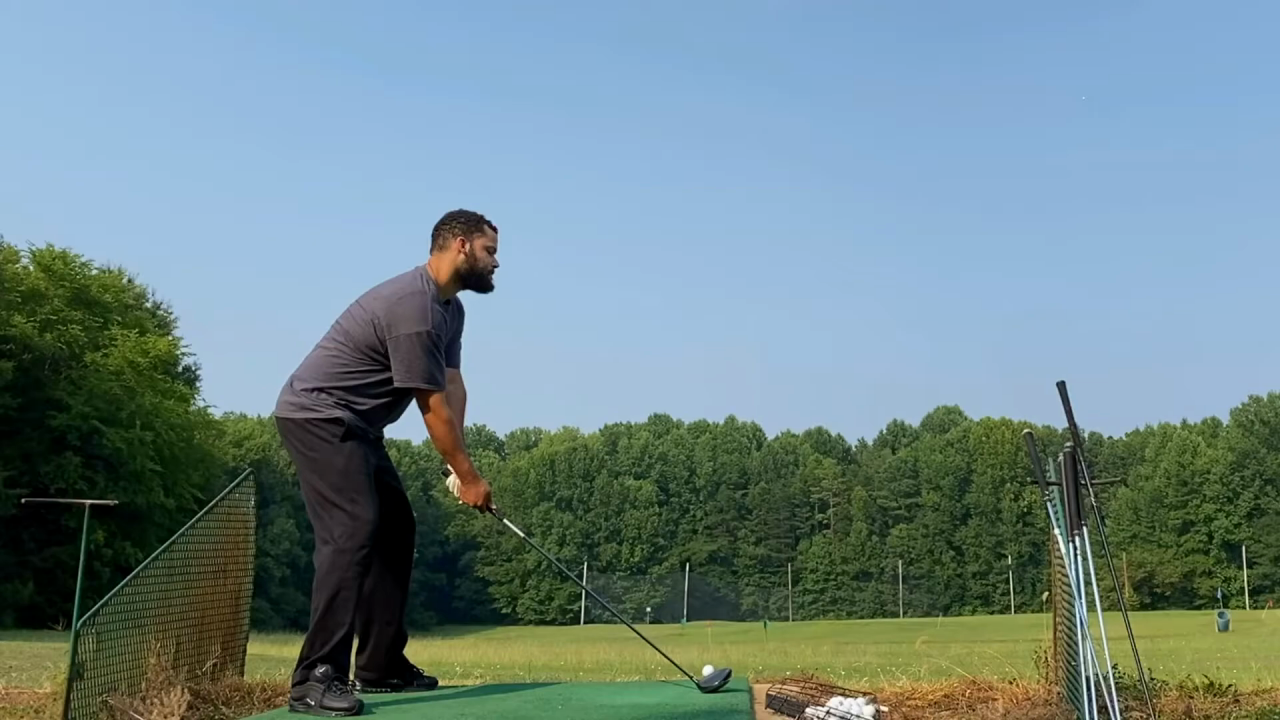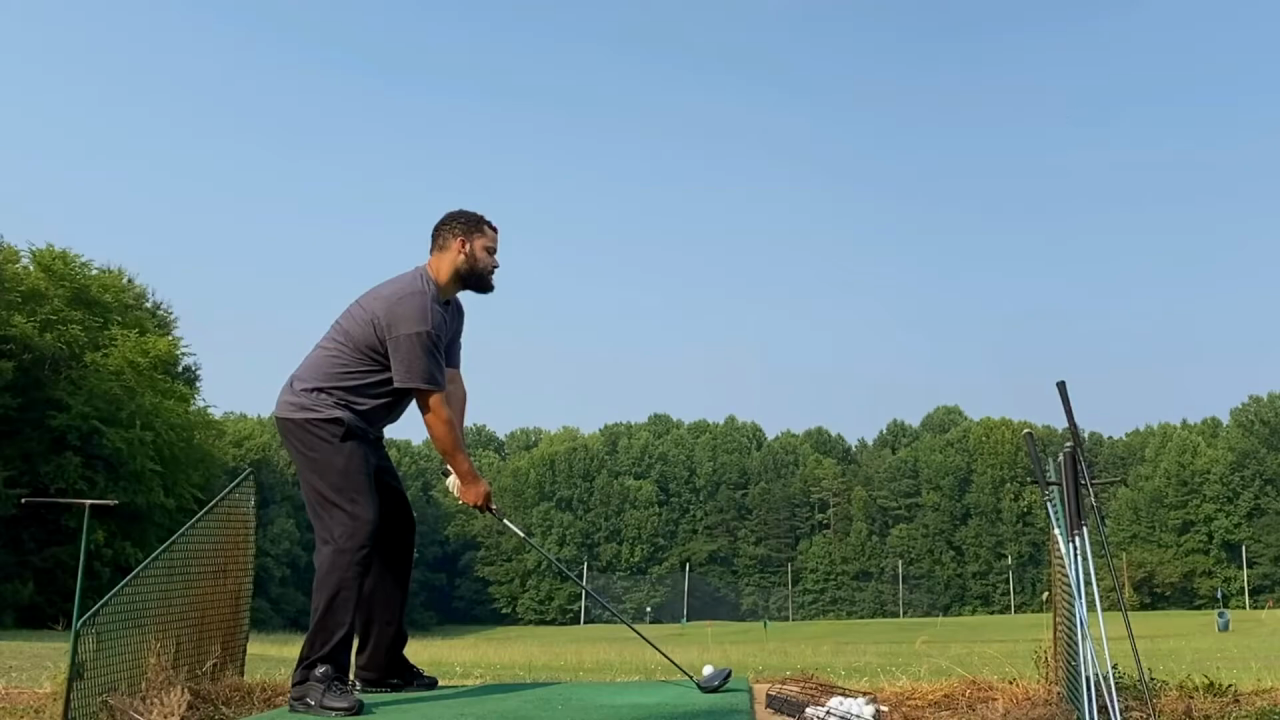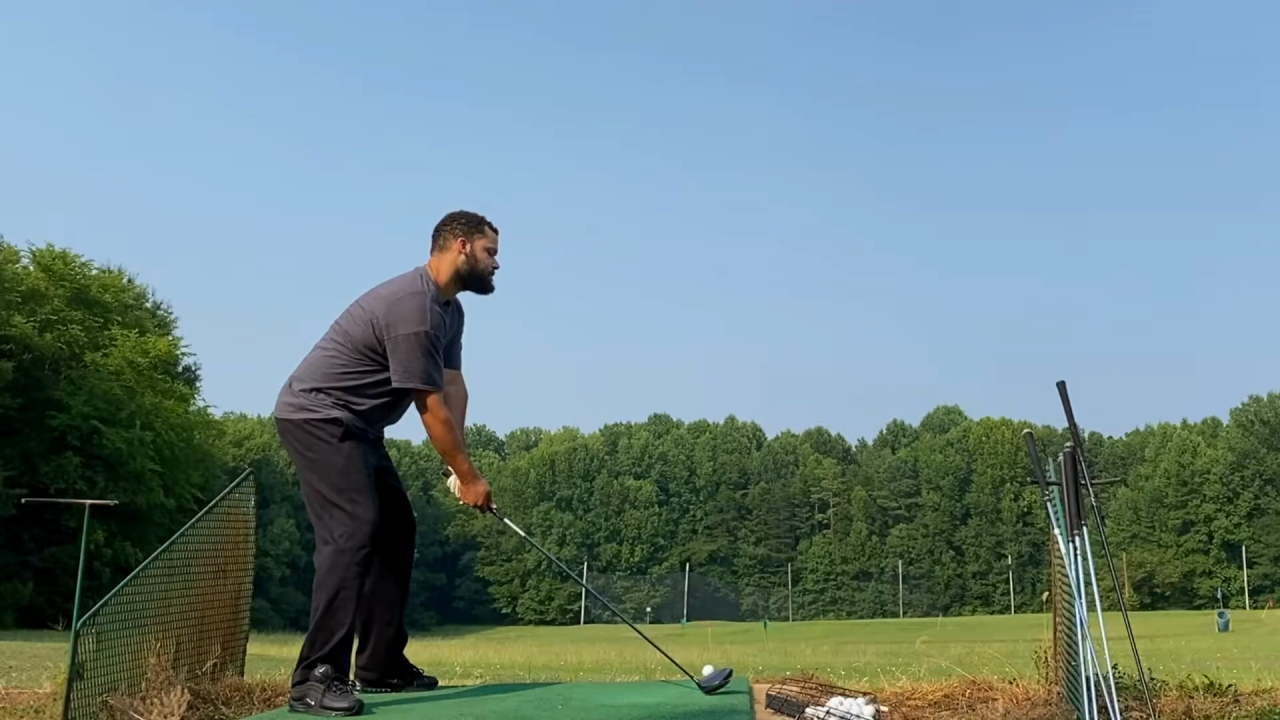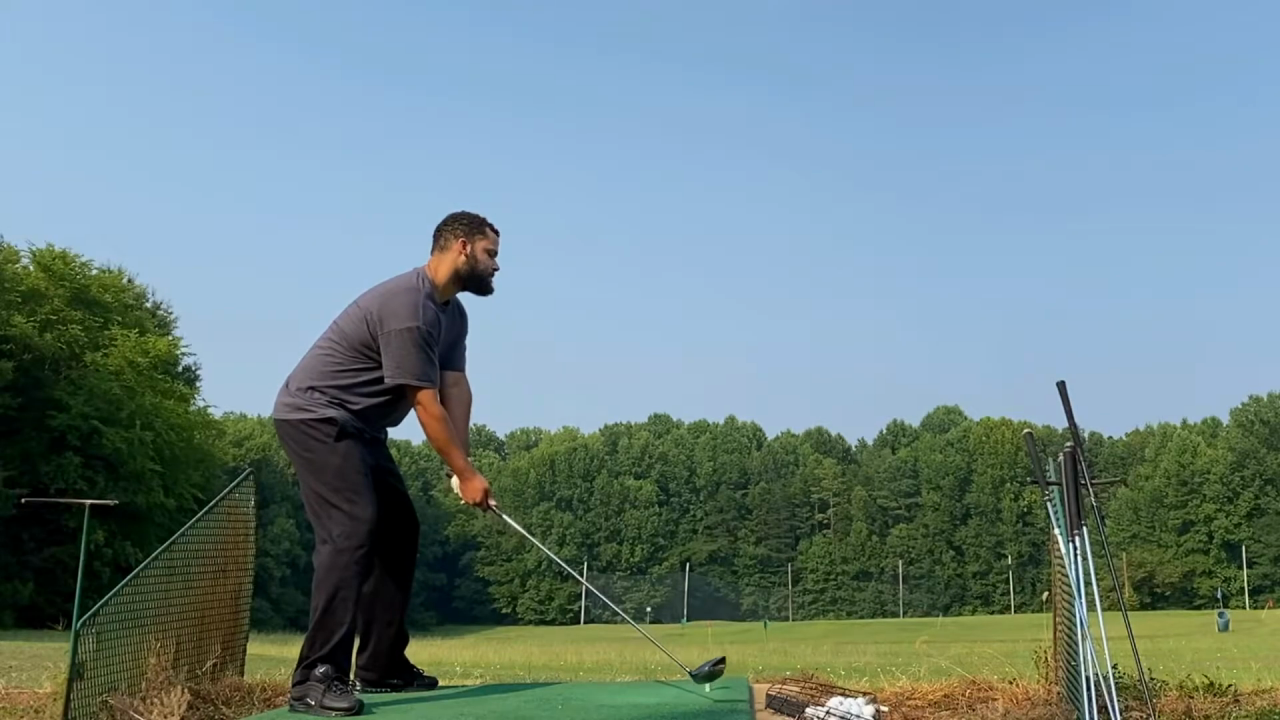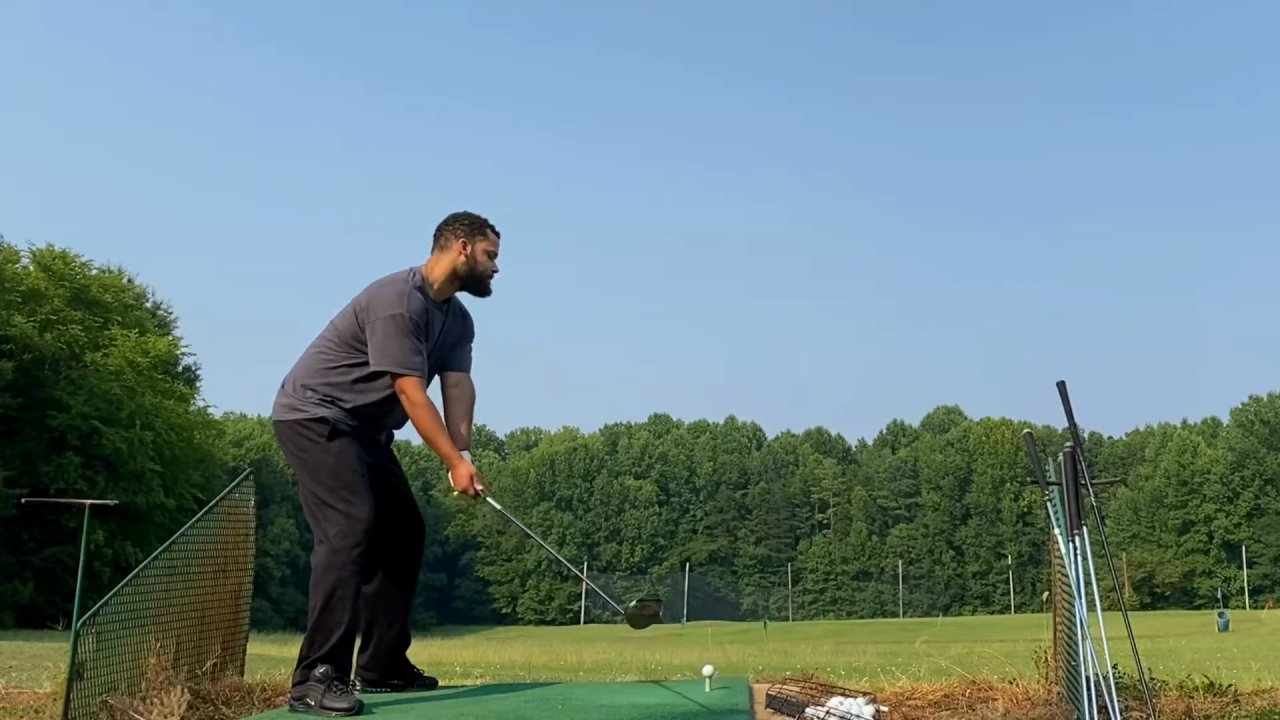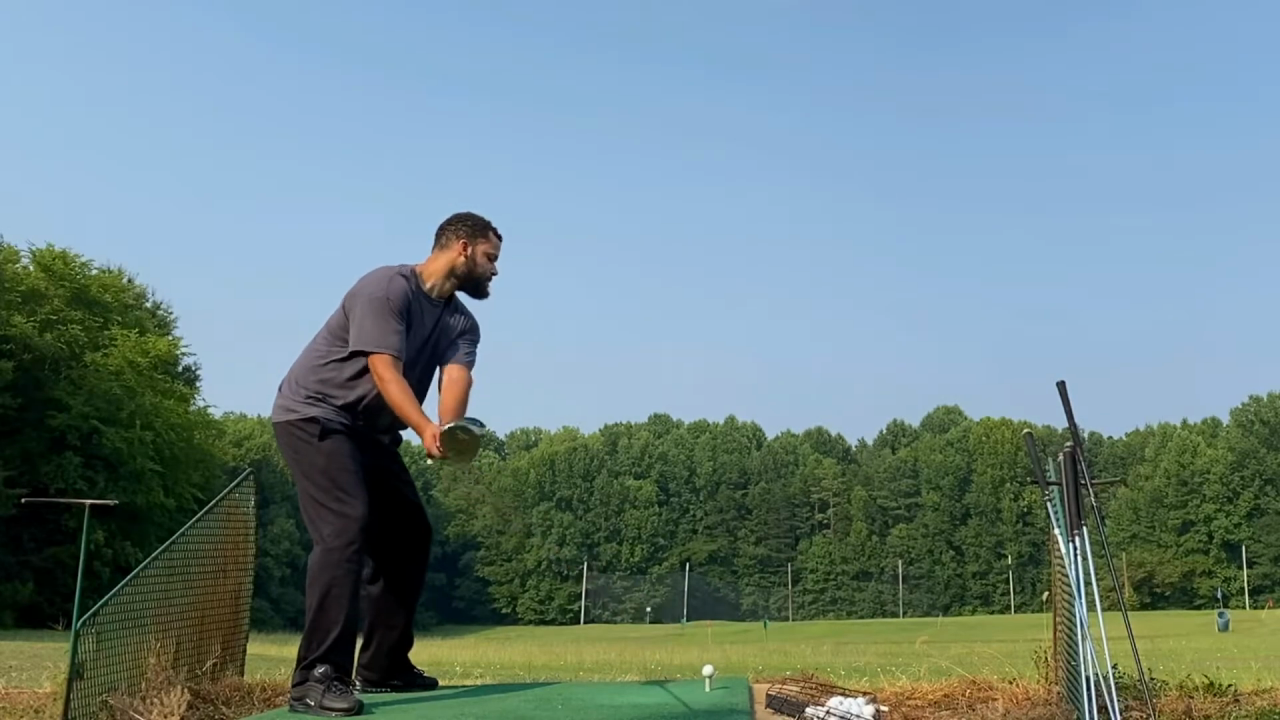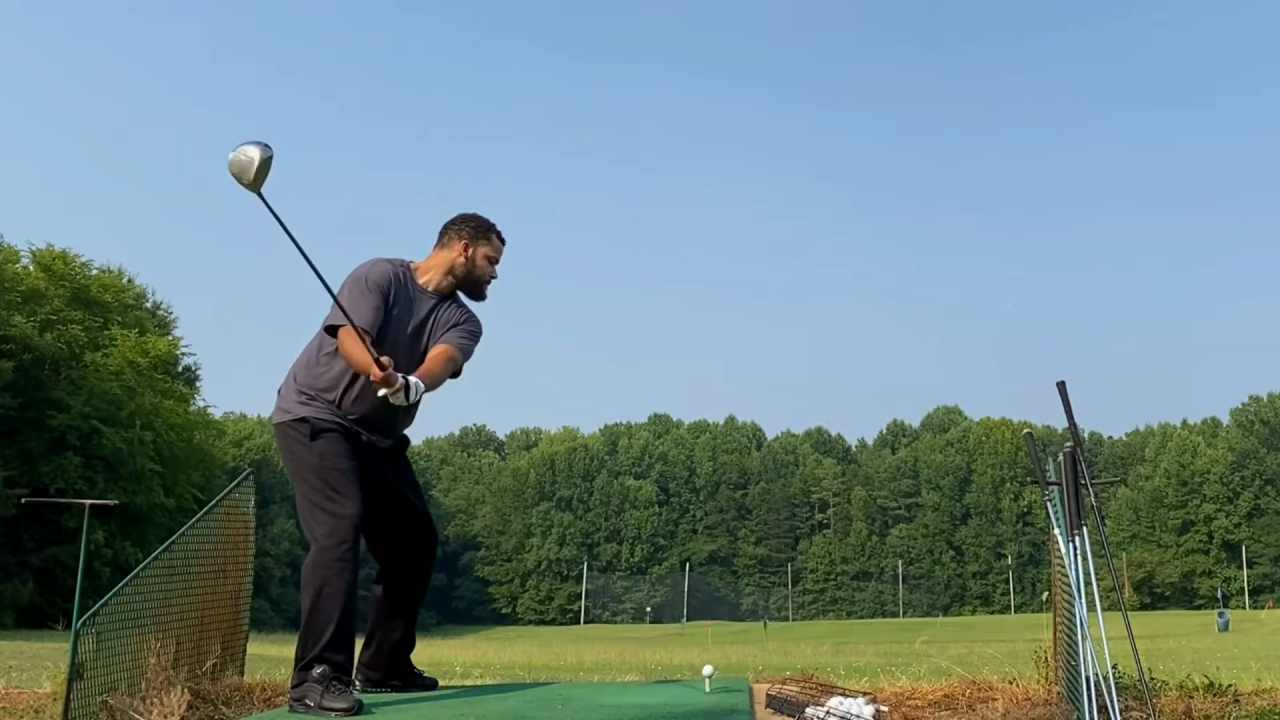
dt=0.5s
person 1, frame 1
left shoulder: (449, 307)
right shoulder: (413, 307)
left elbow: (453, 387)
right elbow: (434, 408)
left wrist: (458, 468)
right wrist: (469, 477)
left hip: (355, 425)
right hip: (318, 417)
left knee: (395, 529)
right knee: (353, 531)
left ankle: (380, 665)
right ankle: (316, 677)
person 1, frame 2
left shoulder: (448, 308)
right shoulder: (413, 308)
left elbow: (453, 389)
right elbow: (433, 408)
left wrist: (458, 468)
right wrist: (468, 476)
left hip: (355, 425)
right hip: (319, 417)
left knee: (394, 529)
right knee: (354, 530)
left ankle: (381, 664)
right ankle: (316, 677)
person 1, frame 3
left shoulder: (448, 309)
right shoulder: (413, 308)
left elbow: (453, 388)
right elbow: (432, 408)
left wrist: (460, 468)
right wrist: (468, 477)
left hip: (355, 425)
right hip: (318, 417)
left knee: (395, 529)
right knee: (353, 531)
left ankle: (380, 665)
right ankle: (316, 677)
person 1, frame 4
left shoulder: (452, 313)
right shoulder: (407, 305)
left elbow: (456, 389)
right elbow: (426, 404)
left wrist: (463, 465)
right wrist: (466, 474)
left hip: (359, 426)
right hip: (316, 417)
left knee: (397, 530)
right knee: (352, 531)
left ankle: (381, 665)
right ankle: (317, 677)
person 1, frame 5
left shoulder: (458, 320)
right shoulder: (398, 298)
left elbow: (459, 387)
right elbow: (411, 392)
left wrist: (462, 455)
right wrist: (453, 461)
left hip: (364, 430)
right hip: (315, 417)
left knee: (402, 533)
right knee: (350, 530)
left ankle: (382, 665)
right ankle: (317, 677)
person 1, frame 6
left shoulder: (463, 323)
right shoulder: (387, 286)
left elbow: (457, 378)
right elbow: (384, 369)
left wrist: (448, 430)
right wrist: (424, 427)
left hip: (370, 432)
right hip: (314, 417)
left knee: (409, 537)
right knee: (346, 528)
left ankle: (382, 665)
right ankle: (317, 677)
person 1, frame 7
left shoulder: (463, 322)
right shoulder: (380, 276)
left elbow: (442, 361)
right elbow: (350, 339)
left wrist: (411, 382)
right wrist: (373, 368)
left hip: (378, 436)
right hip: (315, 418)
left knee: (416, 542)
right knee: (339, 530)
left ankle: (383, 665)
right ankle: (317, 677)
